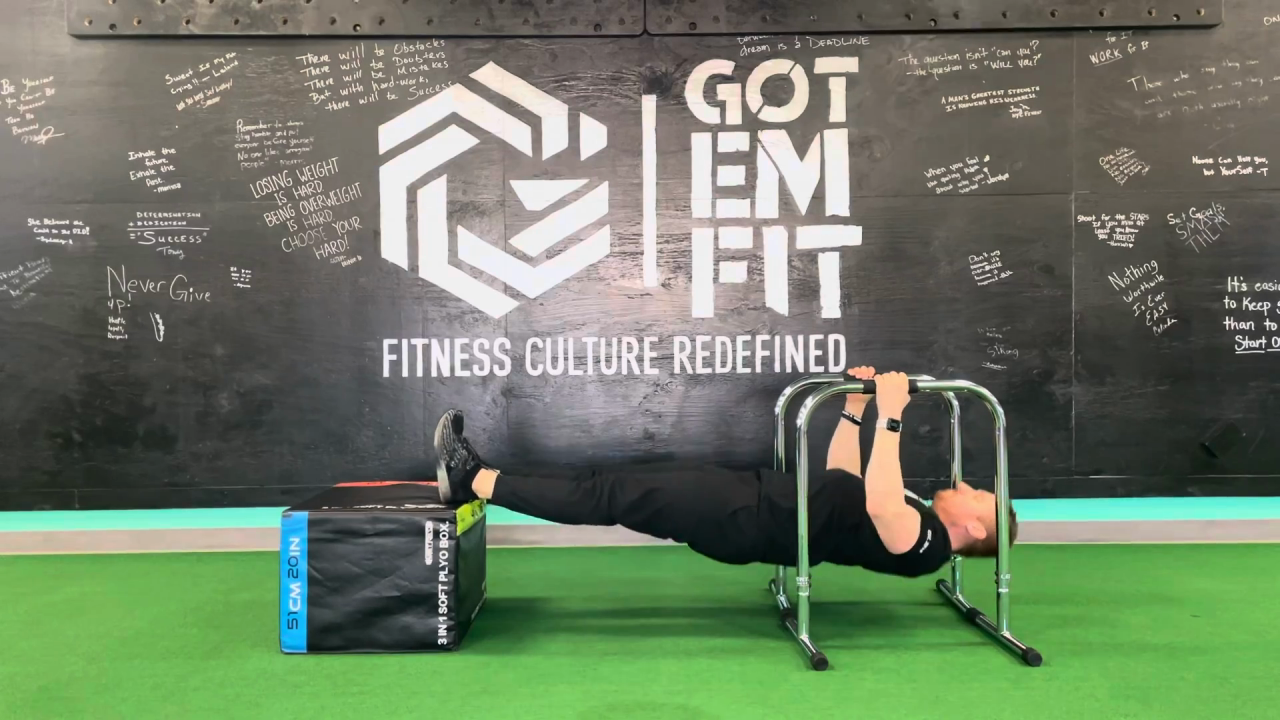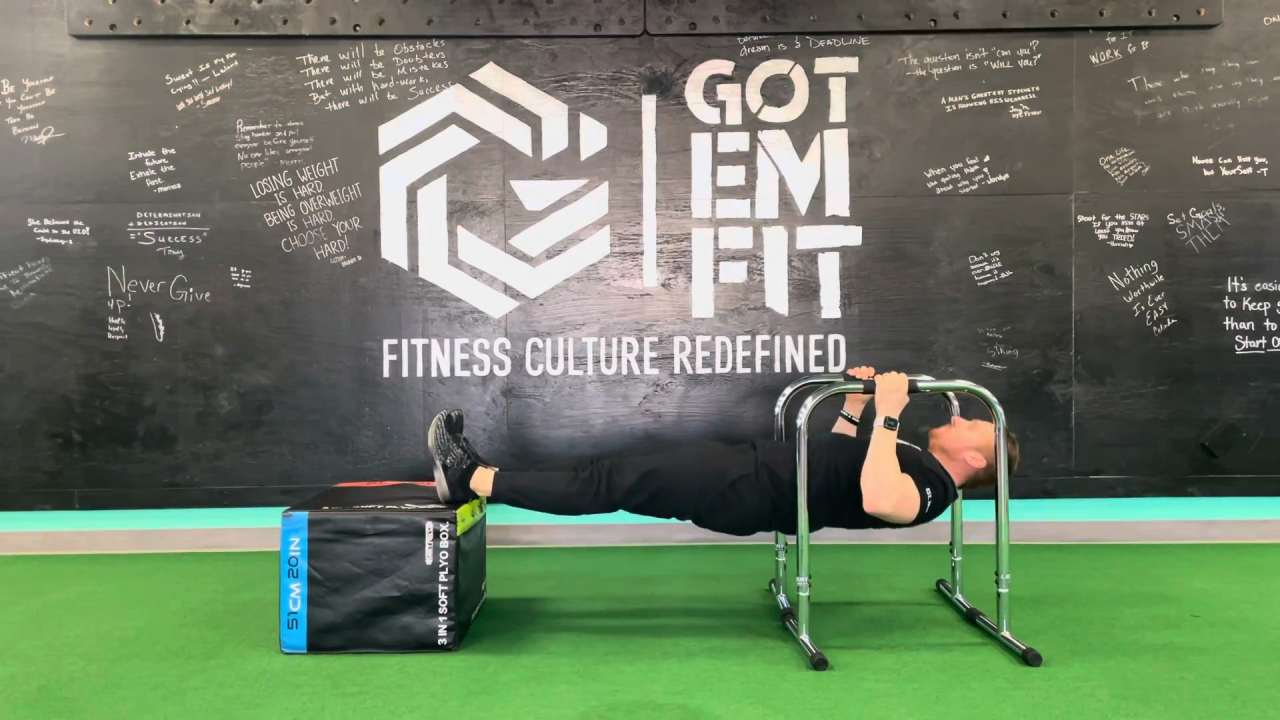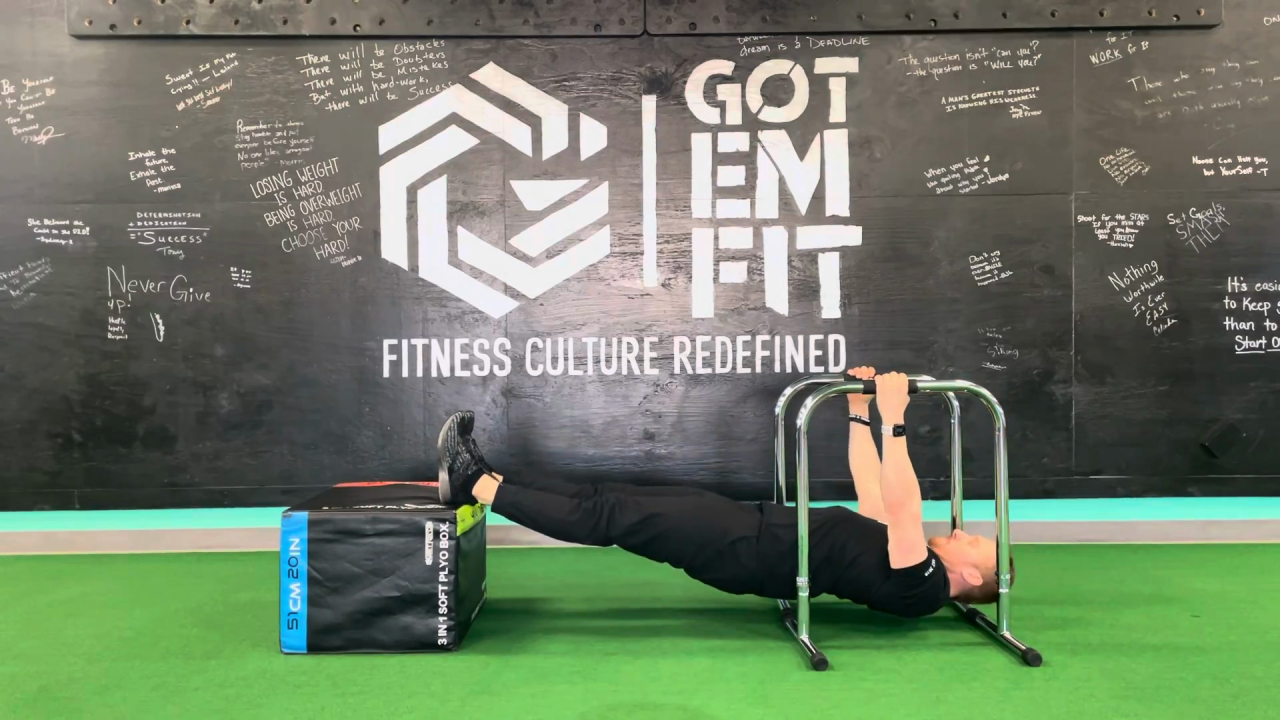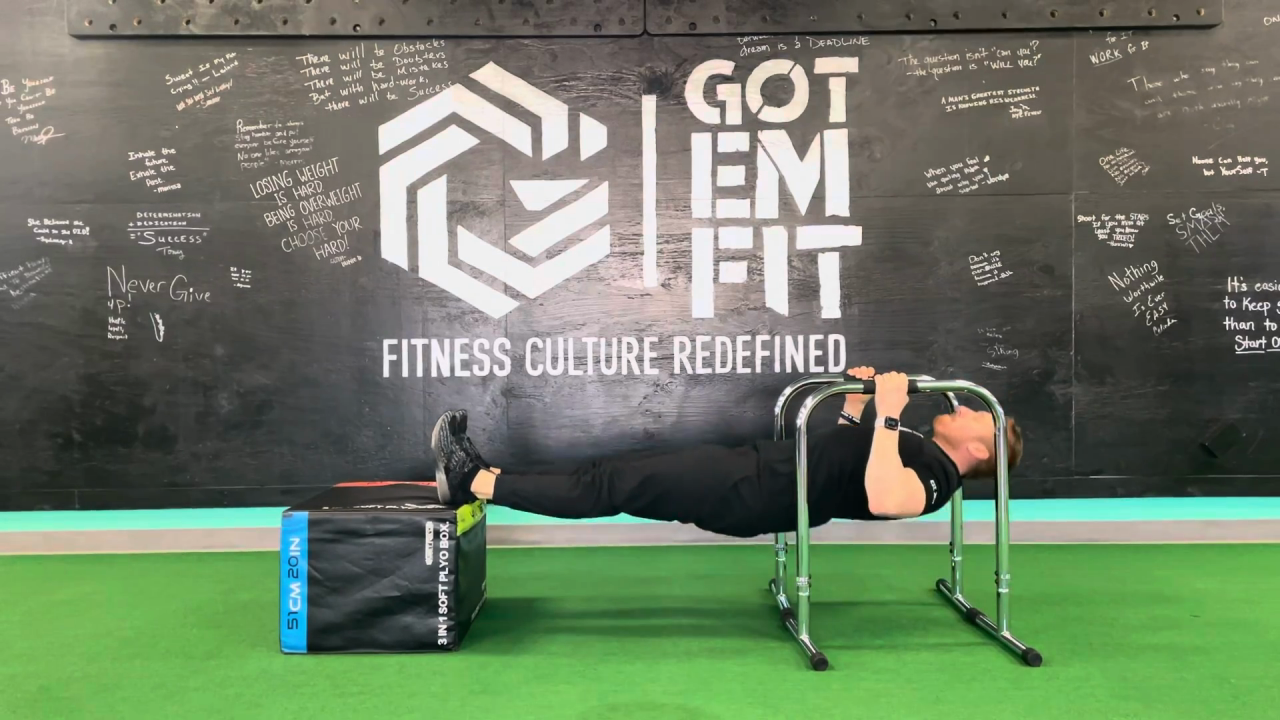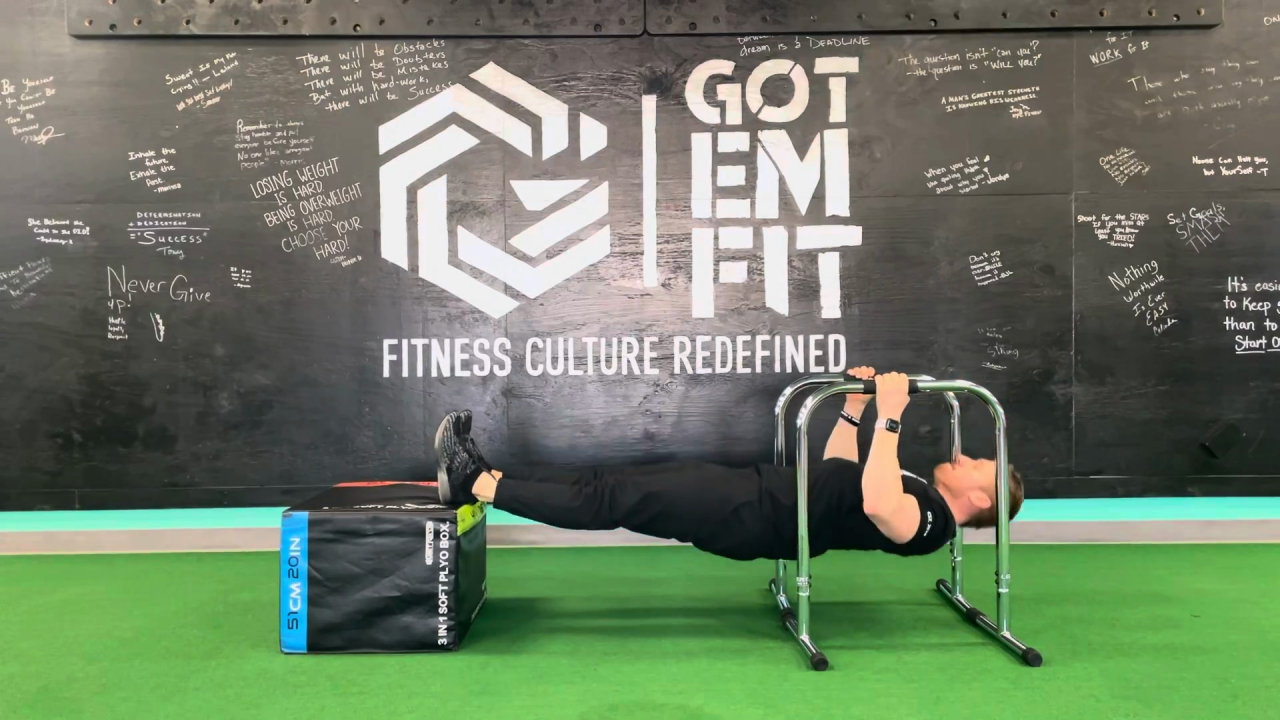
dt=1s
person 1, frame 1
left shoulder: (923, 544)
right shoulder: (919, 516)
left elbow: (878, 504)
right elbow: (838, 475)
left wrist: (890, 418)
right wrist: (856, 406)
left hip: (746, 519)
right hip: (751, 493)
left knee: (609, 499)
right knee: (614, 485)
left ankle: (474, 481)
right ankle: (476, 476)
person 1, frame 2
left shoulder: (927, 489)
right shoulder: (918, 468)
left elbow: (874, 500)
left wrist: (887, 413)
right wrist: (856, 404)
left hip: (747, 491)
right hip: (751, 465)
left knee: (606, 485)
right knee: (611, 473)
left ankle: (472, 478)
right ankle: (476, 473)
person 1, frame 3
left shoulder: (919, 586)
right shoulder: (908, 557)
left elbow: (904, 505)
right elbow: (873, 489)
left wrist: (894, 419)
right wrist: (860, 411)
left hip: (746, 551)
right hip: (750, 524)
left knee: (607, 519)
right knee: (610, 500)
left ankle: (476, 484)
right ankle: (483, 477)
person 1, frame 4
left shoulder: (932, 478)
right shoulder: (919, 456)
left elbow: (881, 500)
left wrist: (888, 414)
right wrist: (855, 403)
left hip: (750, 493)
right hip: (750, 468)
left knee: (608, 490)
right knee: (610, 474)
left ankle: (475, 482)
right ankle: (481, 474)
person 1, frame 5
left shoulder: (925, 525)
right shoulder: (920, 496)
left elbow: (876, 504)
right elbow: (840, 472)
left wrist: (889, 417)
right wrist: (854, 406)
left hip: (752, 517)
right hip: (754, 489)
left knee: (608, 501)
right knee: (610, 483)
left ankle: (477, 483)
right ankle: (481, 477)
